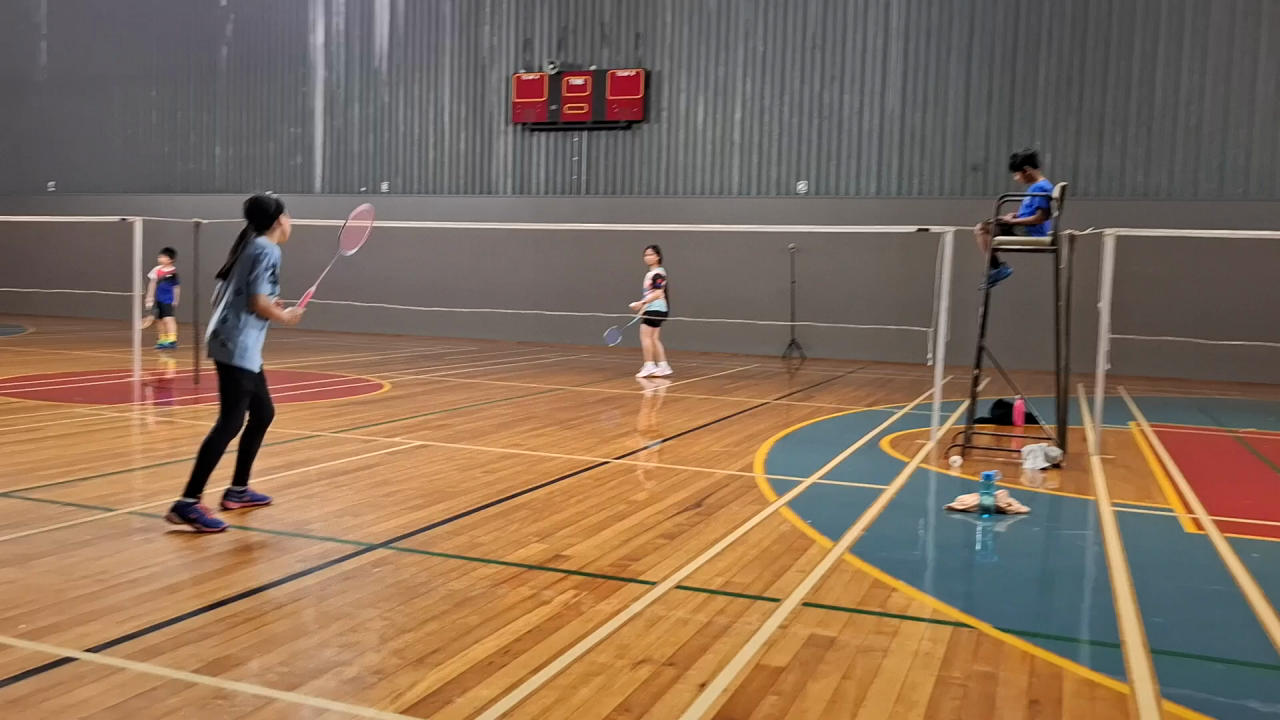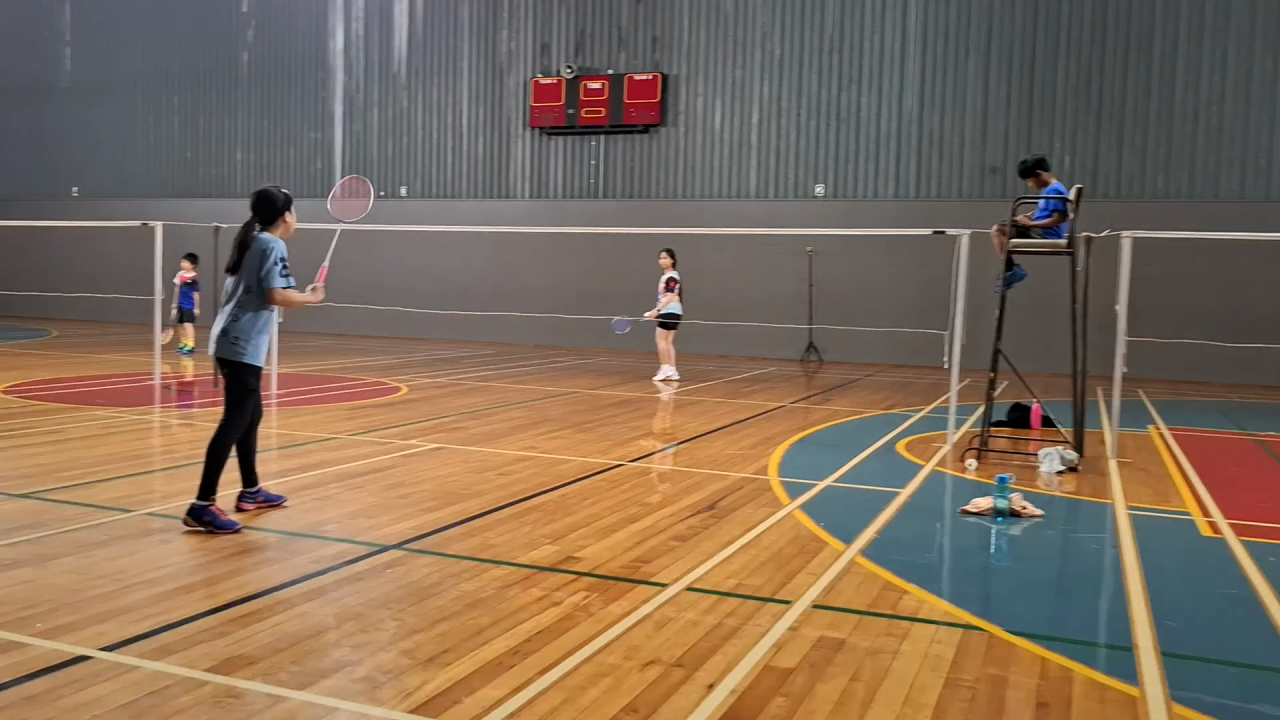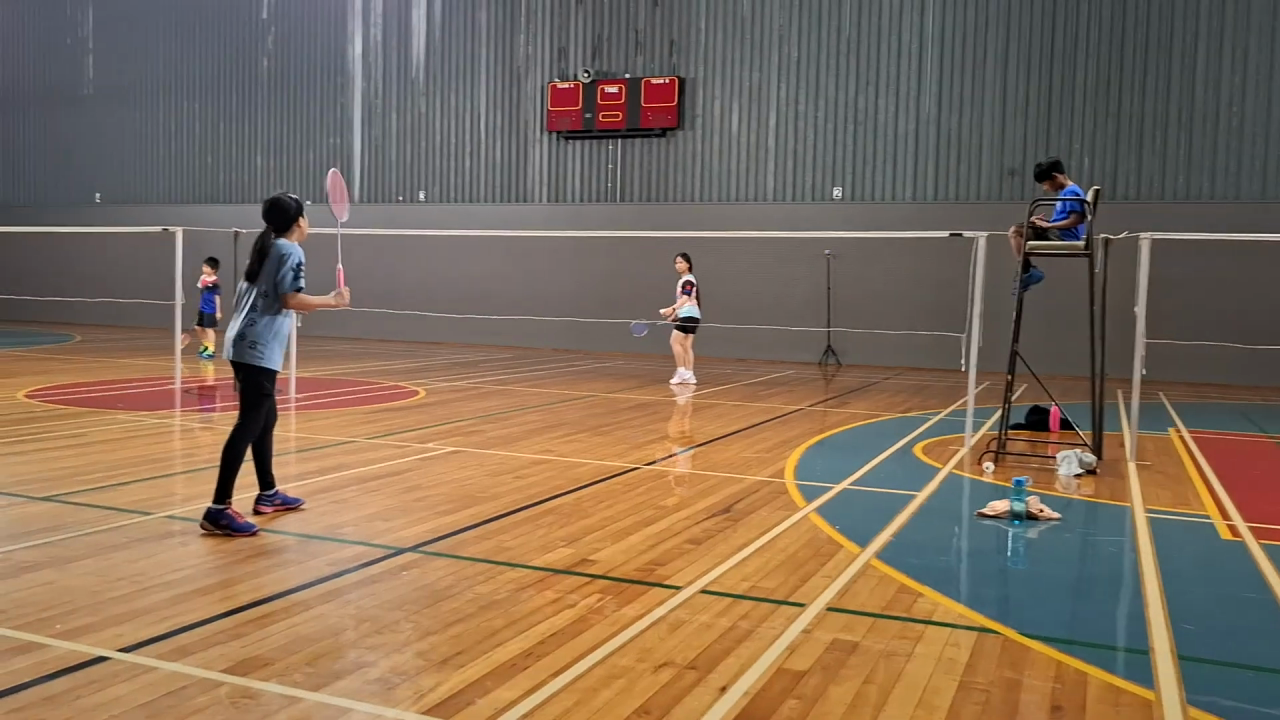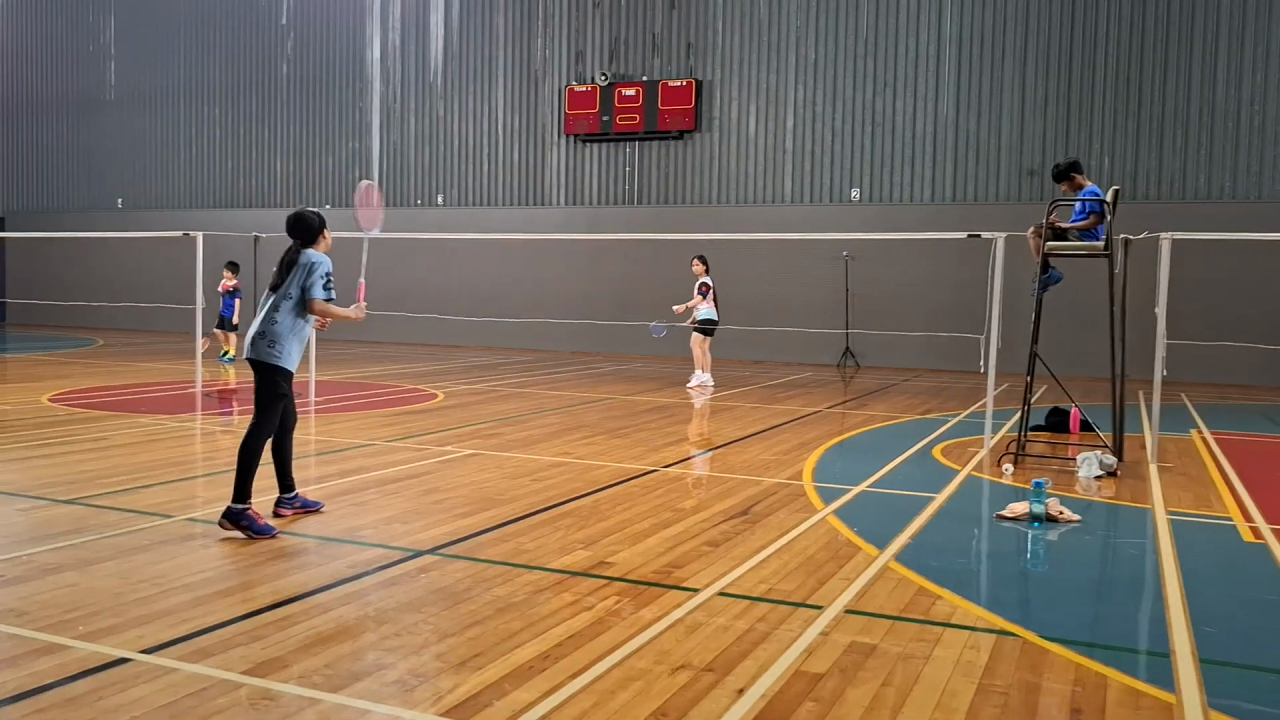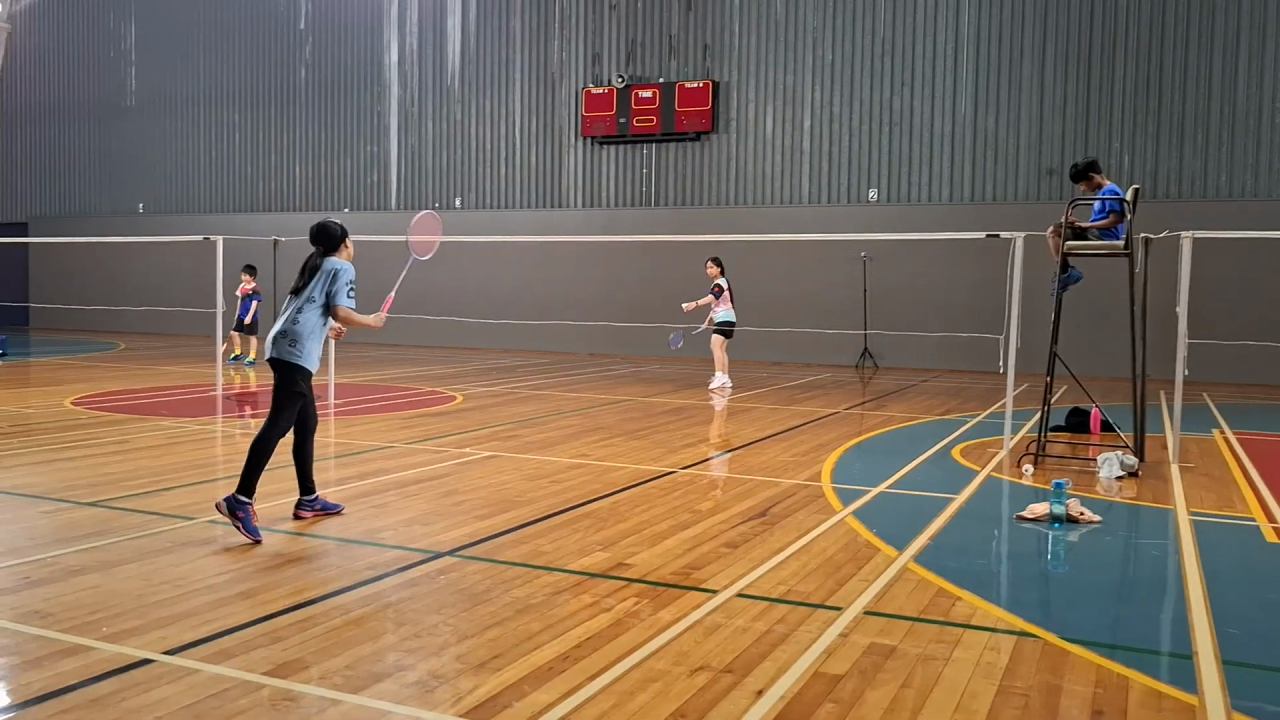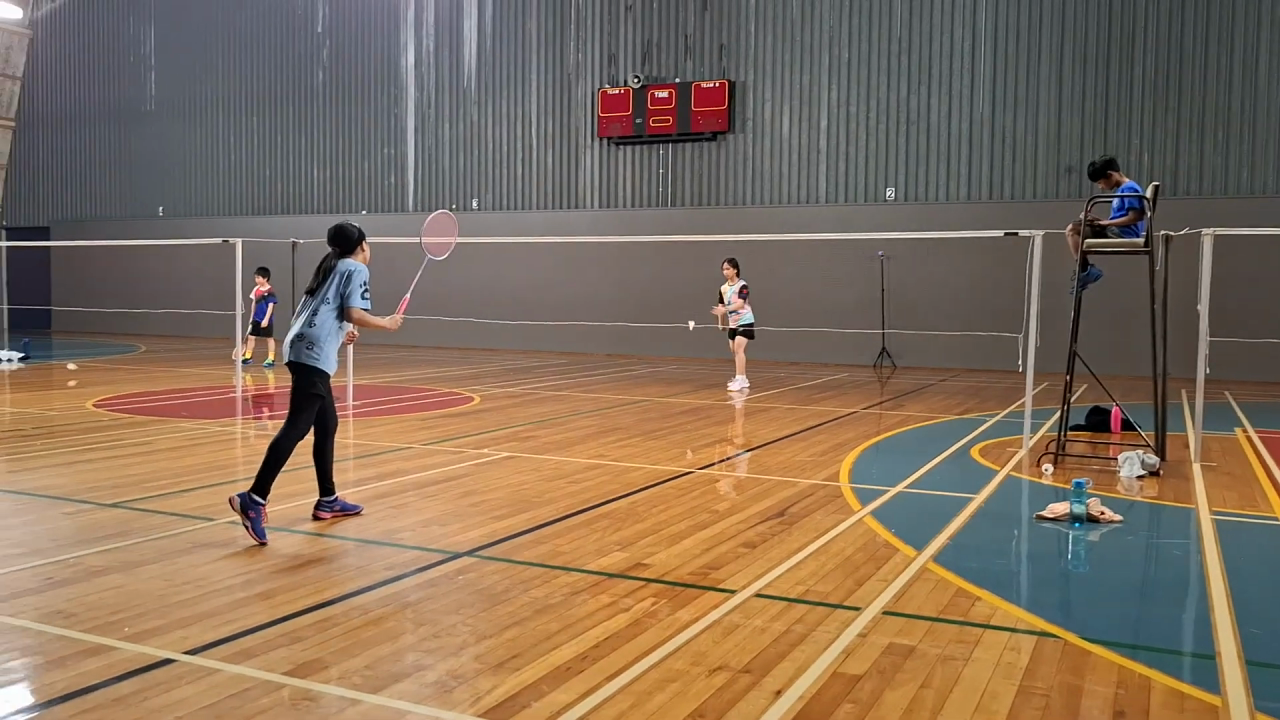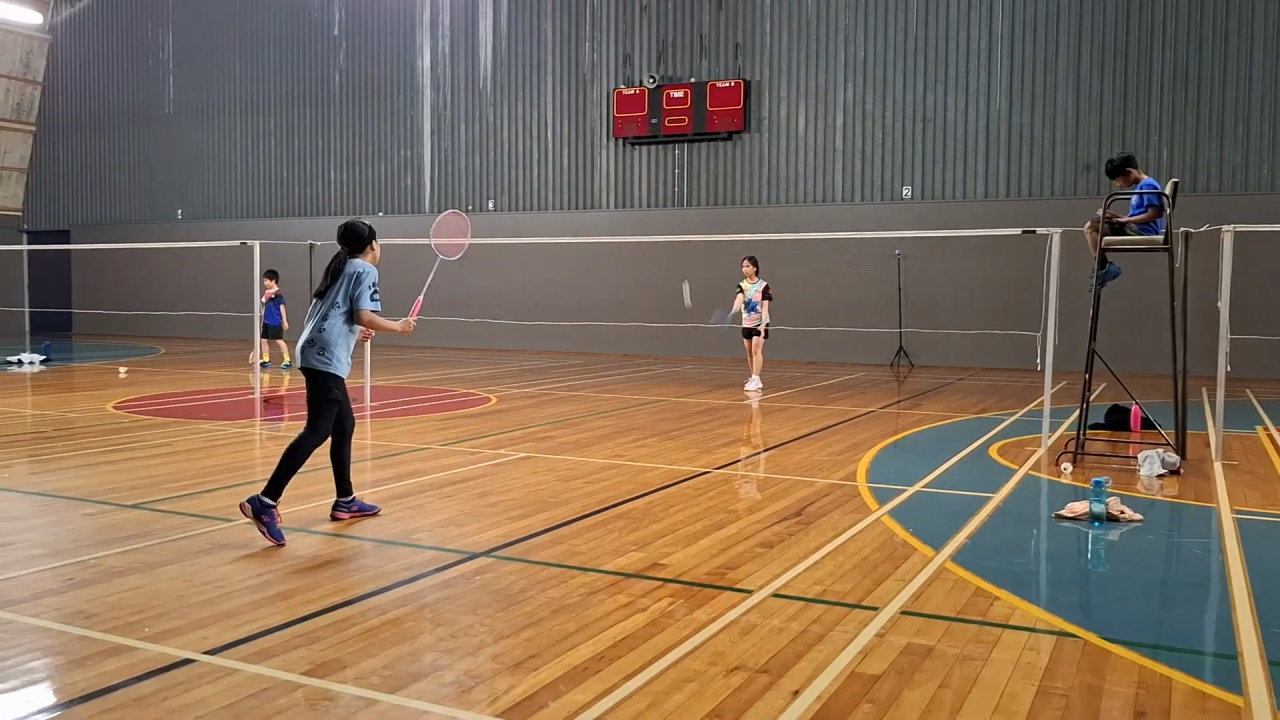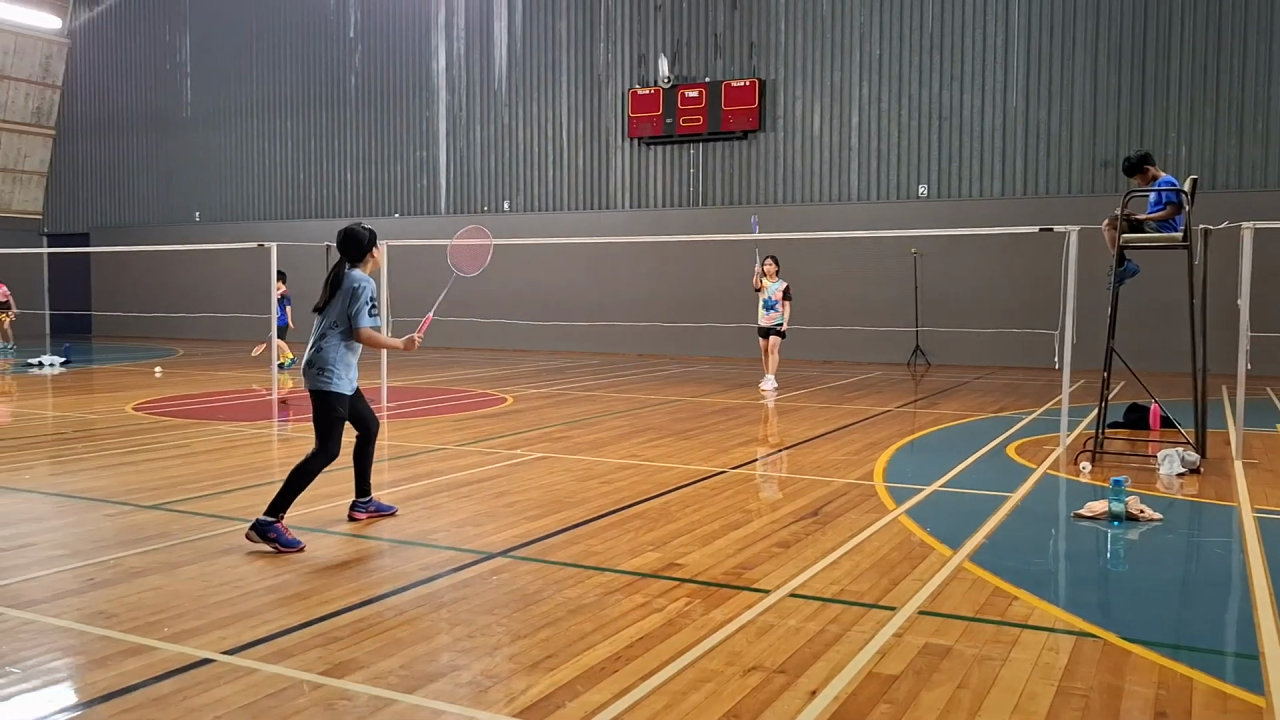
dt=0.2s
person 1, frame 1
left shoulder: (249, 247)
right shoulder: (268, 250)
left elbow: (242, 297)
right elbow: (260, 303)
left wrist: (273, 307)
right wrist: (286, 316)
left hip: (237, 346)
right hip: (237, 348)
left knee: (263, 413)
right knee: (230, 423)
left ankle: (238, 489)
right ankle: (188, 502)
person 1, frame 2
left shoulder: (250, 242)
right shoulder: (273, 245)
right elbow: (276, 296)
left wrist: (281, 296)
right wrist: (310, 297)
left hip: (231, 340)
right hip: (243, 345)
left knee: (250, 416)
right knee: (235, 422)
left ankle: (251, 491)
right ankle: (202, 506)
person 1, frame 3
left shoulder: (264, 249)
right shoulder: (290, 251)
left elbow: (265, 299)
right elbow: (289, 299)
left wrist: (287, 309)
right wrist: (331, 301)
left hip: (245, 344)
right hip: (258, 349)
left knee: (265, 419)
right knee: (249, 425)
left ankle: (268, 494)
right ankle: (219, 510)
person 1, frame 4
left shoulder: (292, 260)
right shoulder: (319, 260)
right elbow: (317, 305)
left wrist: (308, 322)
right wrist: (351, 313)
left hip: (265, 346)
right hip: (275, 350)
left knee: (285, 422)
right knee: (264, 425)
left ankle: (288, 497)
right ankle: (239, 508)
person 1, frame 5
left shoulder: (315, 267)
right shoulder: (342, 267)
right elbow: (340, 312)
left wrist: (325, 330)
right wrist: (372, 321)
left hip: (287, 348)
right hip: (296, 352)
left knee: (307, 424)
right knee: (278, 424)
left ankle: (308, 499)
right ankle: (241, 500)
person 1, frame 6
left shoulder: (330, 269)
right shoulder: (356, 269)
right elbow: (355, 314)
left wrist: (339, 335)
right wrist: (387, 323)
left hip: (305, 350)
right hip: (313, 354)
left knee: (327, 424)
right knee: (297, 426)
left ankle: (327, 500)
right ankle: (253, 499)
person 1, frame 7
left shoulder: (341, 269)
right shoulder: (365, 270)
right elbow: (364, 317)
left wrist: (355, 334)
right wrist: (398, 326)
left hip: (320, 354)
right hip: (327, 357)
left knee: (344, 425)
right knee: (317, 431)
left ankle: (345, 501)
right ankle: (264, 502)
person 1, frame 8
left shoulder: (345, 278)
right shoulder: (363, 284)
right elbow: (362, 334)
left wrist: (382, 341)
right wrist: (400, 344)
left hip: (339, 374)
right hip: (330, 374)
left knee: (369, 427)
right knee: (327, 450)
left ankle: (363, 501)
right ankle: (268, 522)
